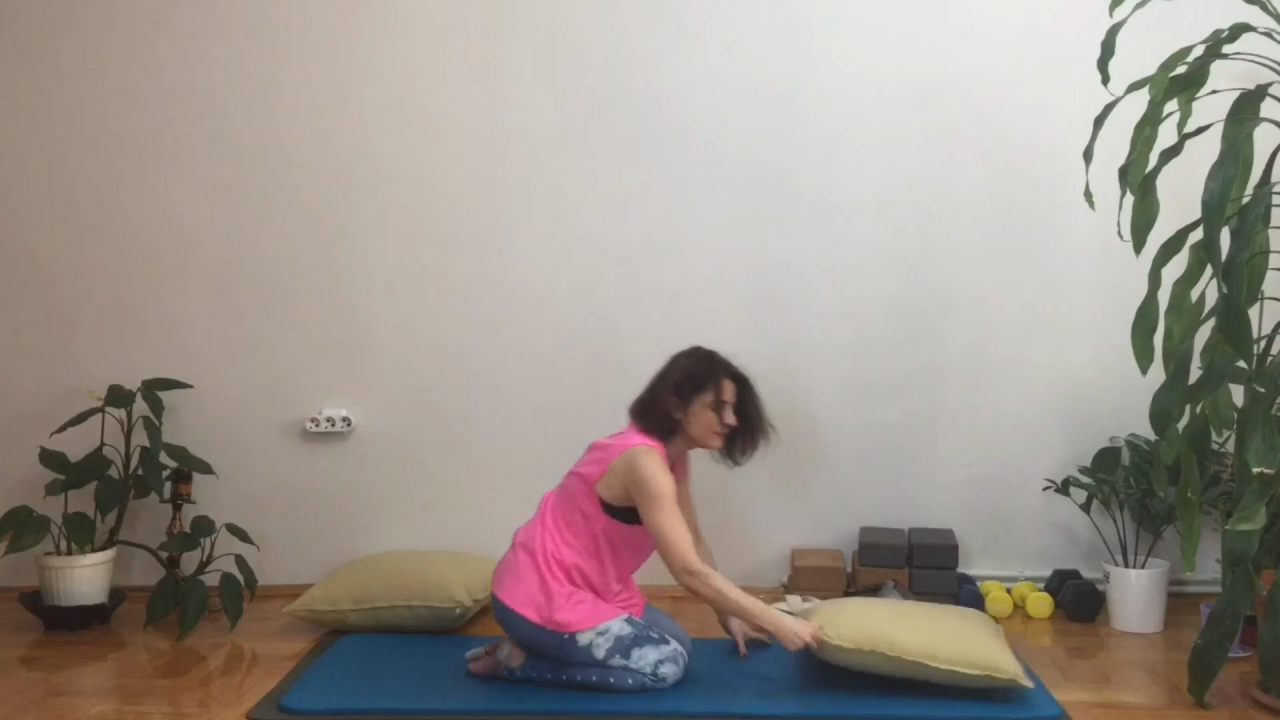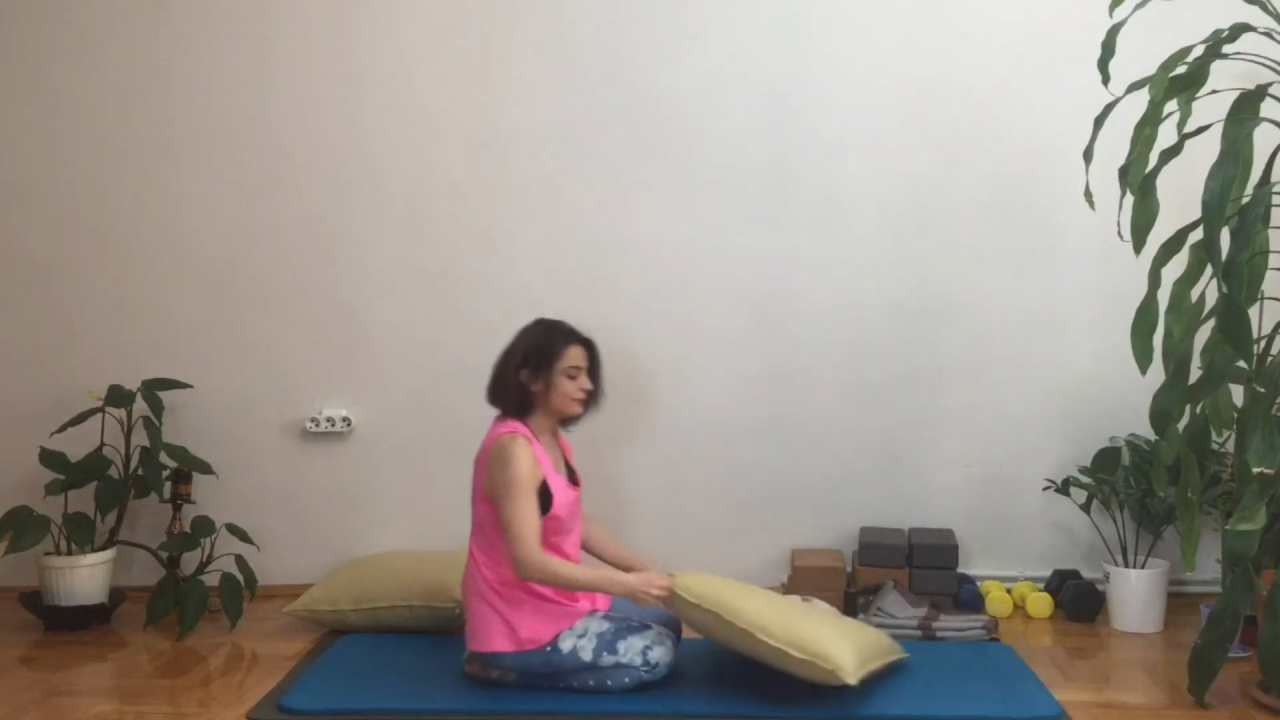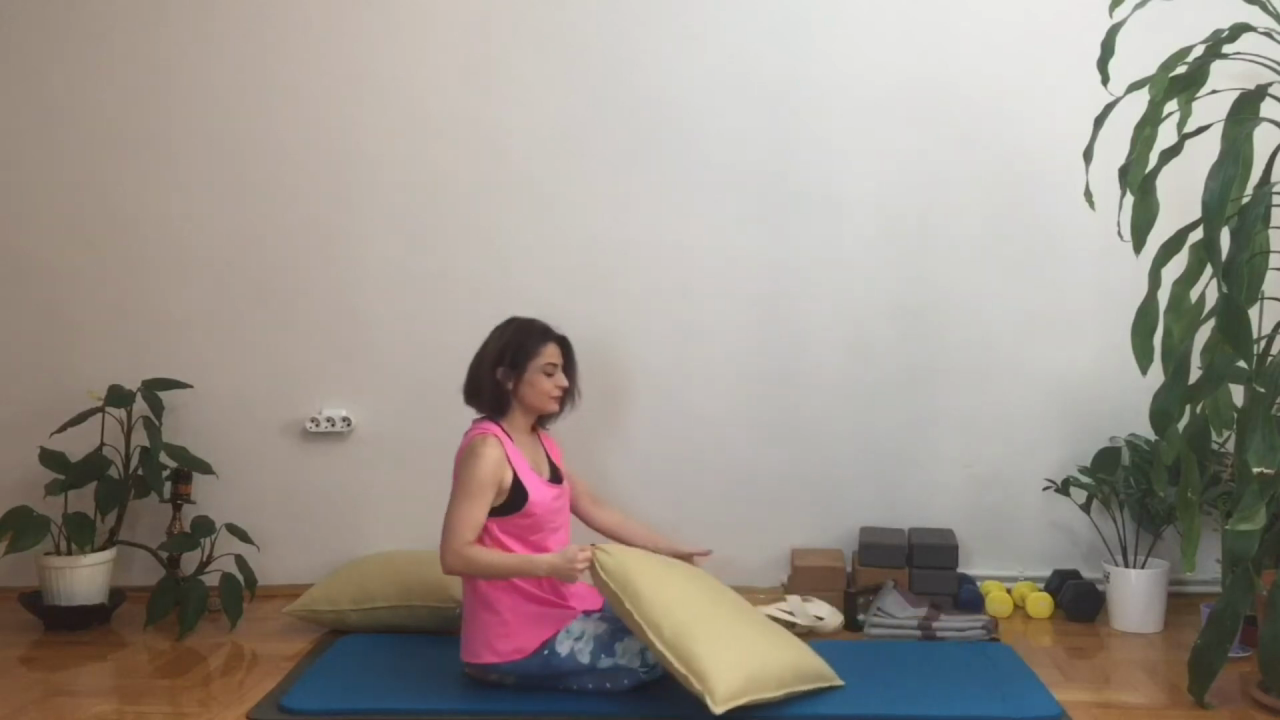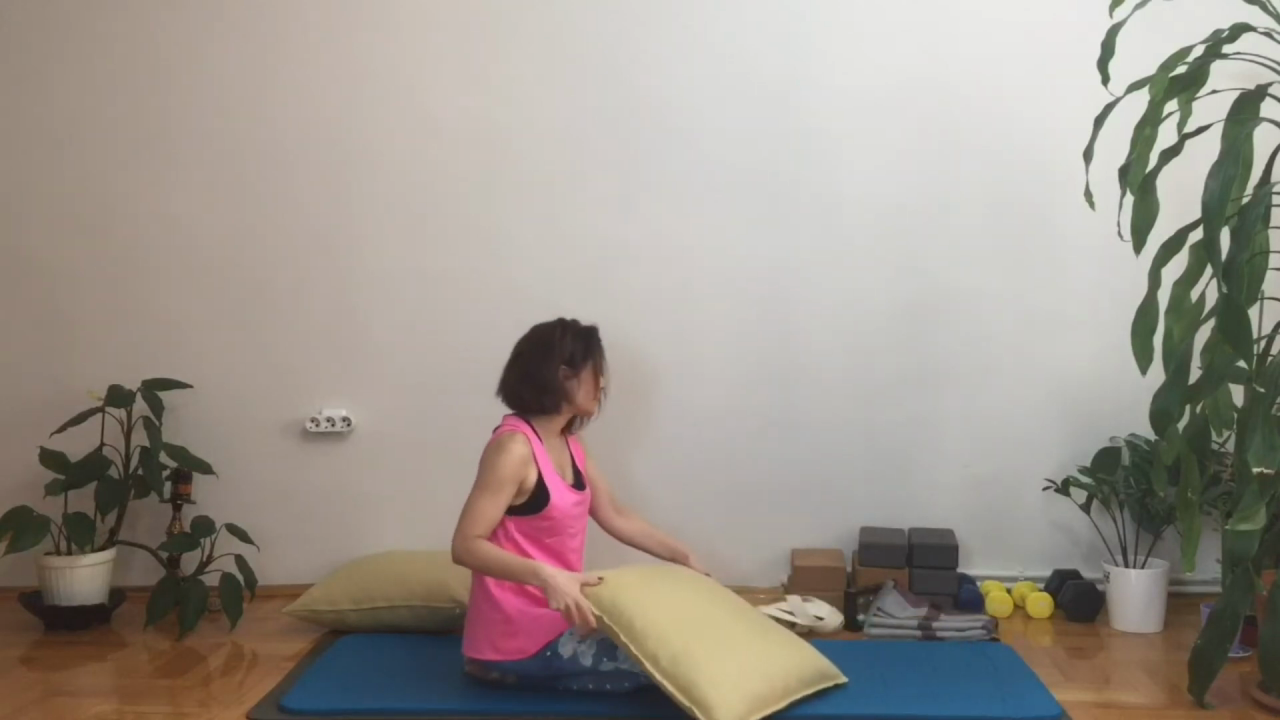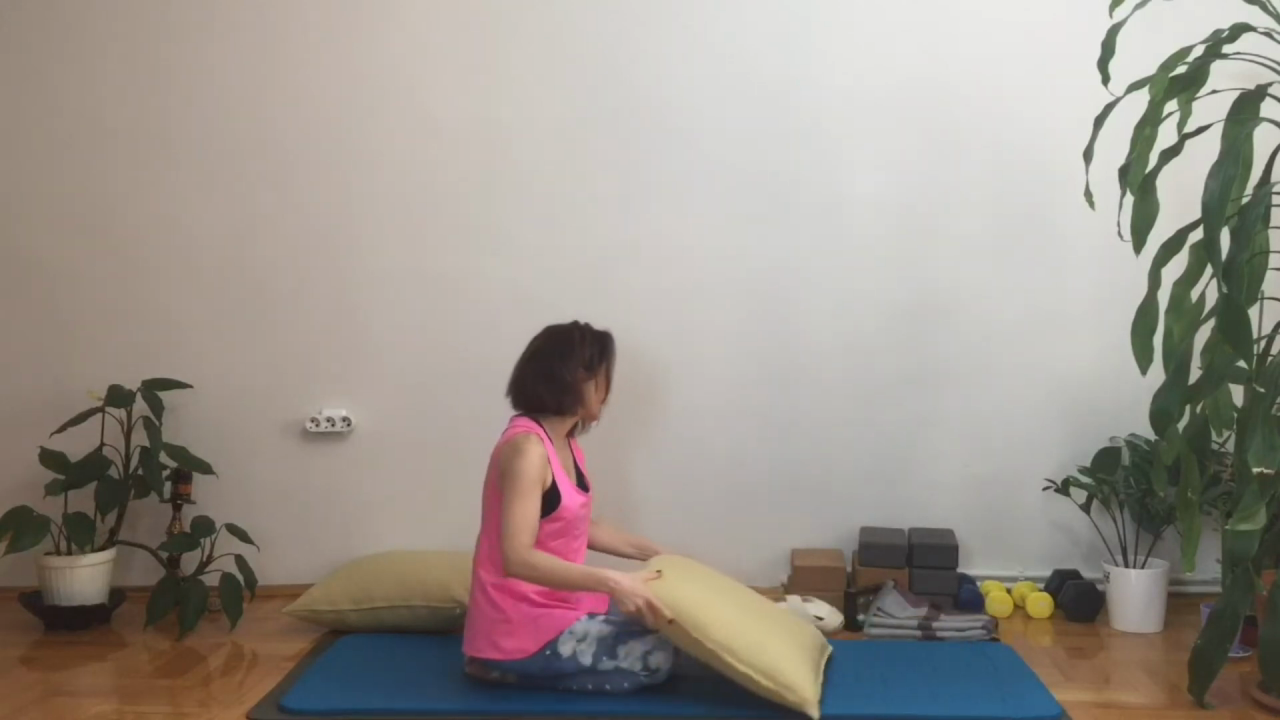
dt=0.4s
person 1, frame 1
left shoulder: (672, 455)
right shoulder: (644, 461)
left elbow: (692, 540)
right elbow: (691, 572)
left wrist: (728, 613)
right wrist: (777, 624)
left hip: (581, 589)
right hip: (543, 600)
left knee: (673, 643)
right knee: (666, 664)
left ankle: (541, 649)
right ankle: (519, 660)
person 1, frame 2
left shoulder: (553, 440)
right shoulder: (513, 448)
left elbow: (576, 524)
right elbow: (530, 562)
left wrist: (642, 570)
right wrist: (624, 584)
left hip: (555, 602)
right hip: (515, 626)
left knee: (664, 622)
right knee: (655, 654)
left ankle: (540, 658)
right ankle: (512, 667)
person 1, frame 3
left shoulder: (541, 441)
right shoulder: (487, 450)
left elbow: (594, 509)
right elbow: (455, 555)
left wrist: (669, 548)
right wrist: (547, 564)
left hip: (554, 604)
right hip: (512, 631)
right knee: (651, 655)
left ankle: (537, 666)
right ankle: (514, 670)
person 1, frame 4
left shoulder: (569, 443)
right shoulder: (514, 447)
left elbow: (614, 515)
right elbow: (466, 545)
left wrist: (679, 555)
right wrist: (544, 577)
left hip: (556, 609)
right hip: (515, 630)
left ankle: (535, 665)
right ankle: (512, 669)
person 1, frame 5
left shoulder: (564, 443)
right shoulder: (527, 447)
right elbow: (516, 559)
left wrist: (649, 551)
right wrist: (611, 582)
left hip: (557, 603)
right hip: (517, 627)
left knee: (657, 630)
right knee: (653, 657)
left ankle: (532, 665)
right ankle: (513, 670)
